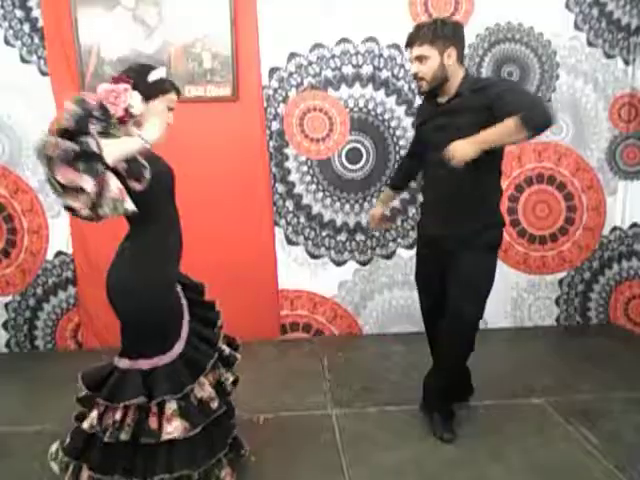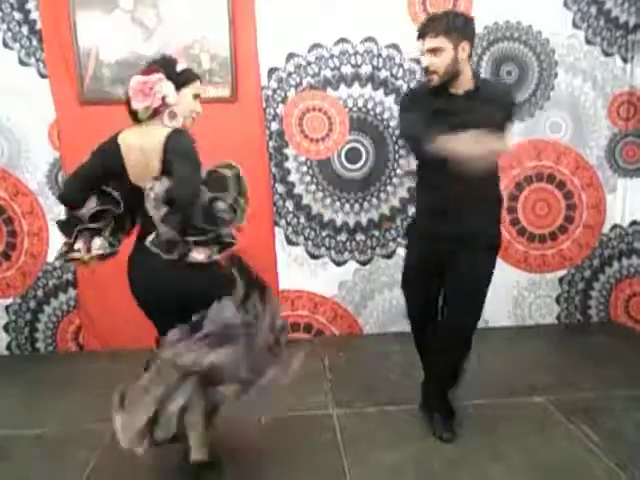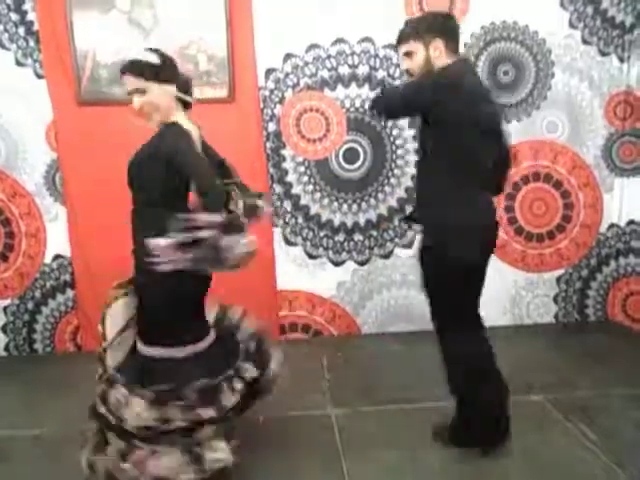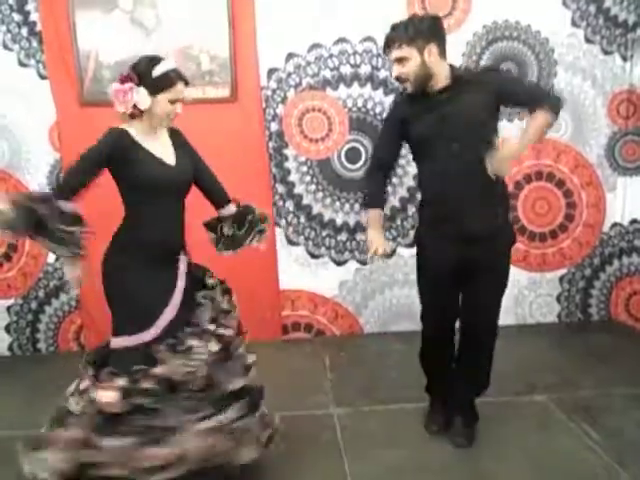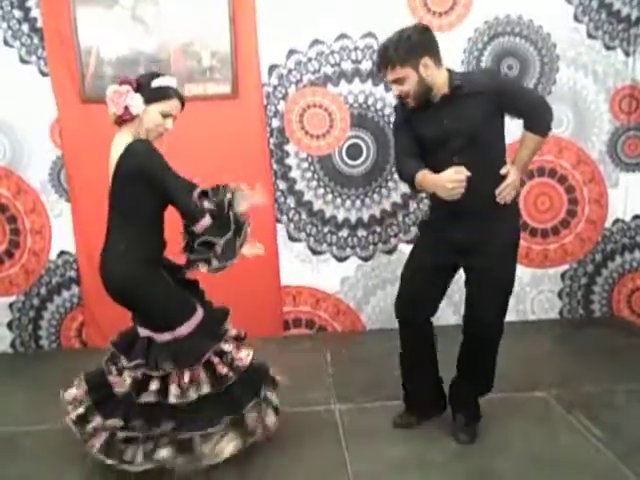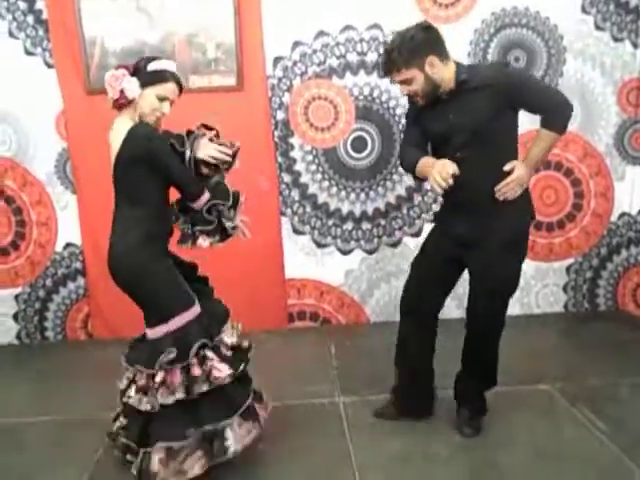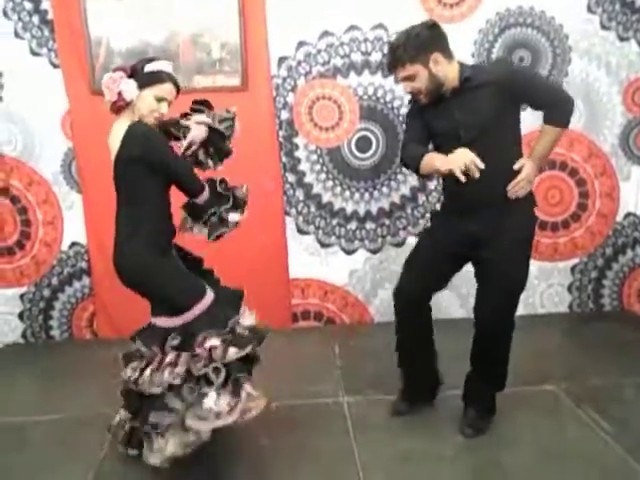
dt=0.4s
person 1, frame 1
left shoulder: (493, 93)
right shoulder: (427, 109)
left elbow: (539, 116)
left wrist: (475, 143)
right wrist: (384, 200)
left hip: (476, 238)
right hip: (432, 234)
left knee: (460, 322)
right knee: (435, 320)
left ankle: (437, 399)
right ankle: (455, 386)
person 1, frame 2
left shoulder: (497, 97)
right shoulder: (419, 99)
right elbow: (417, 137)
right wrist: (455, 145)
left hip: (479, 235)
right hip: (428, 233)
left knee: (459, 323)
right knee: (421, 313)
left ankle: (437, 398)
right ankle: (436, 393)
person 1, frame 3
left shoulder: (451, 83)
right shoulder: (479, 96)
left elbow: (385, 104)
right elbow: (499, 166)
left wrist: (406, 93)
left hip: (448, 230)
right hip: (474, 228)
left knee: (456, 328)
right knee: (462, 322)
left ankle: (483, 425)
right ankle: (480, 417)
person 1, frame 4
left shoulder: (485, 84)
right shoulder: (404, 108)
left elbow: (548, 101)
right elbow: (380, 166)
left wrist: (519, 145)
right wrist: (375, 225)
left hip: (490, 232)
right hip: (437, 236)
left knee: (480, 326)
right knee: (436, 324)
left ankle: (463, 408)
right ankle: (439, 400)
person 1, frame 5
left shoulder: (487, 87)
right shoulder: (407, 111)
left elbow: (540, 113)
right elbow: (406, 163)
left wrist: (518, 169)
right wrist: (435, 183)
left hip: (494, 227)
right hip: (441, 226)
left knee: (484, 323)
right knee: (410, 308)
left ankle: (466, 406)
right ankle: (425, 400)
person 1, frame 6
left shoulder: (497, 81)
right shoulder: (421, 106)
left elbow: (558, 108)
right elbow: (410, 153)
left wrist: (529, 166)
right wrist: (431, 166)
left hip: (502, 222)
right hip: (452, 219)
left knee: (484, 317)
right knee: (417, 301)
left ankle: (471, 401)
right ankle: (412, 397)
person 1, frame 7
left shoulder: (501, 79)
right shoulder: (423, 105)
left elbow: (560, 104)
right elbow: (411, 153)
left wrist: (535, 162)
right wrist: (446, 161)
left hip: (507, 218)
right hip: (454, 218)
left knee: (494, 315)
right knee: (409, 293)
left ankle: (480, 401)
right ankle: (418, 386)
person 2, frame 1
left shoulder: (125, 145)
right shoulder: (127, 148)
right elbow: (68, 151)
right wrist: (139, 140)
left hip: (154, 275)
right hip: (145, 282)
left knee: (183, 354)
right knee: (155, 367)
person 2, frame 2
left shoulder: (119, 144)
right shoulder: (178, 140)
left elbow: (70, 193)
right elbow: (189, 199)
right wrist: (224, 197)
left hip: (144, 271)
right hip: (188, 270)
left knee: (182, 343)
left ankle: (198, 447)
person 2, frame 3
left shoulder: (173, 135)
right shoulder: (179, 134)
left elbow: (206, 190)
right elbow: (224, 182)
left hip: (168, 268)
right hip: (182, 262)
left knee: (160, 362)
right knee: (190, 349)
person 2, frame 4
left shoulder: (175, 139)
right shoulder: (119, 142)
left elbow: (210, 185)
right elbow: (67, 189)
left wrist: (240, 222)
right wrist: (71, 250)
left hip: (172, 263)
right hip: (133, 267)
left knee: (198, 342)
right knee: (140, 355)
person 2, frame 5
left shoulder: (133, 149)
right shoulder: (140, 153)
left elbow: (182, 187)
right elbow: (186, 205)
left wrist: (231, 202)
right wrist: (230, 244)
left hip: (132, 265)
right hip: (134, 270)
left knee: (160, 335)
right knee: (192, 335)
right ankle: (191, 437)
person 2, frame 6
left shoulder: (126, 131)
right shoulder: (143, 137)
left elbow: (170, 148)
right elbow: (188, 188)
left wrist: (196, 147)
right wrist: (226, 218)
left hip: (134, 252)
right hip: (141, 256)
left knee: (170, 334)
right knee: (188, 336)
left ankle: (148, 433)
right ankle: (182, 445)
person 2, frame 7
left shoulder: (128, 133)
right shoulder: (143, 137)
left elbow: (185, 126)
right elbow: (189, 184)
left wrist: (197, 125)
right wrist: (221, 204)
left hip: (141, 250)
right hip: (146, 255)
left knee: (178, 321)
right knee: (207, 317)
left ankle: (152, 425)
